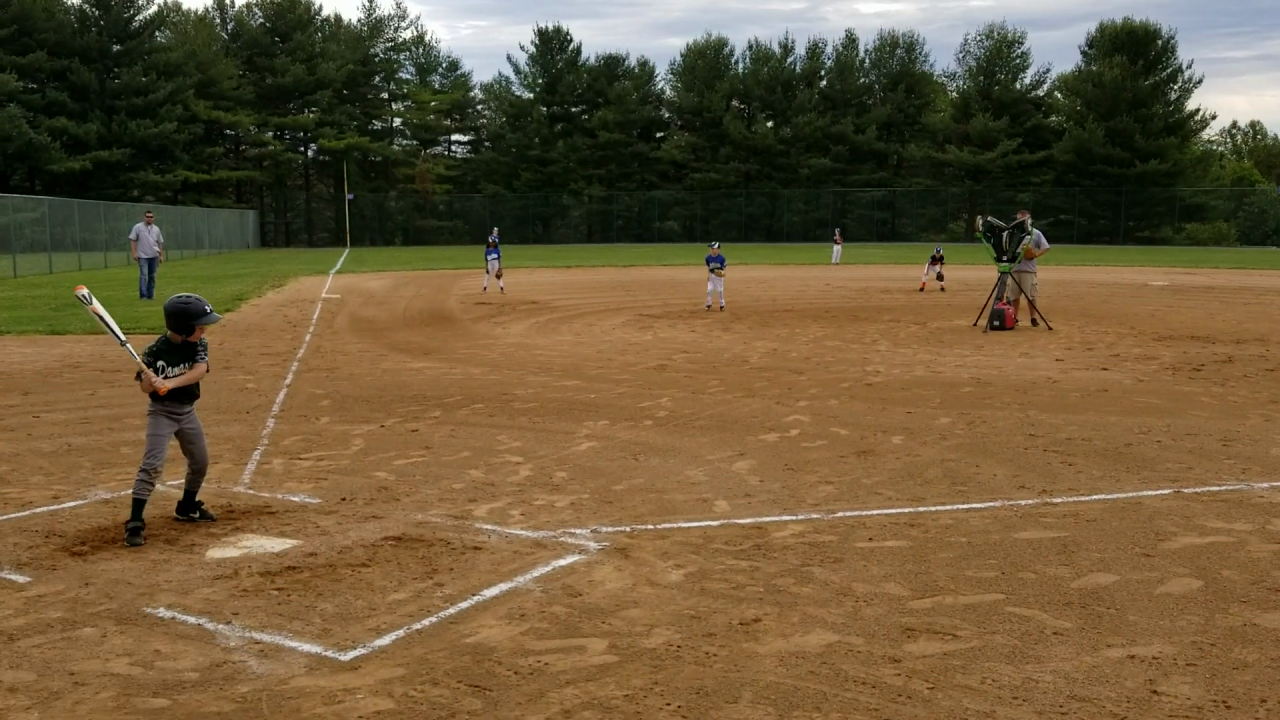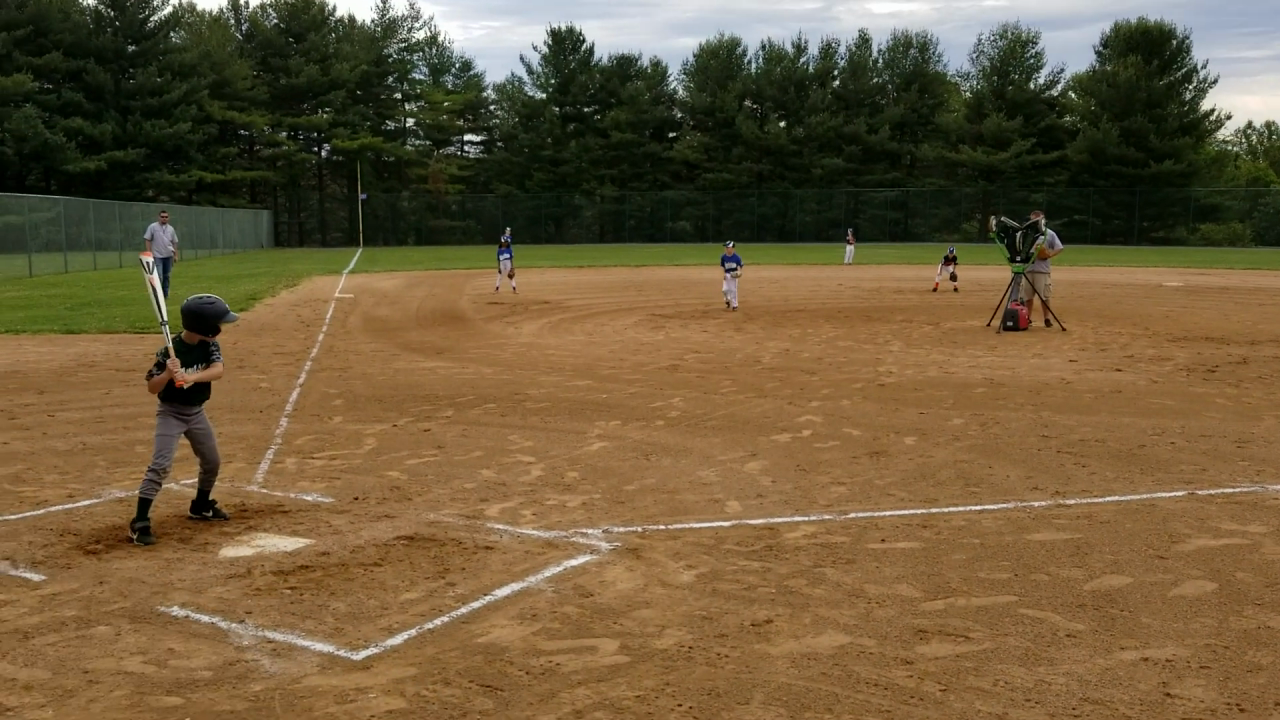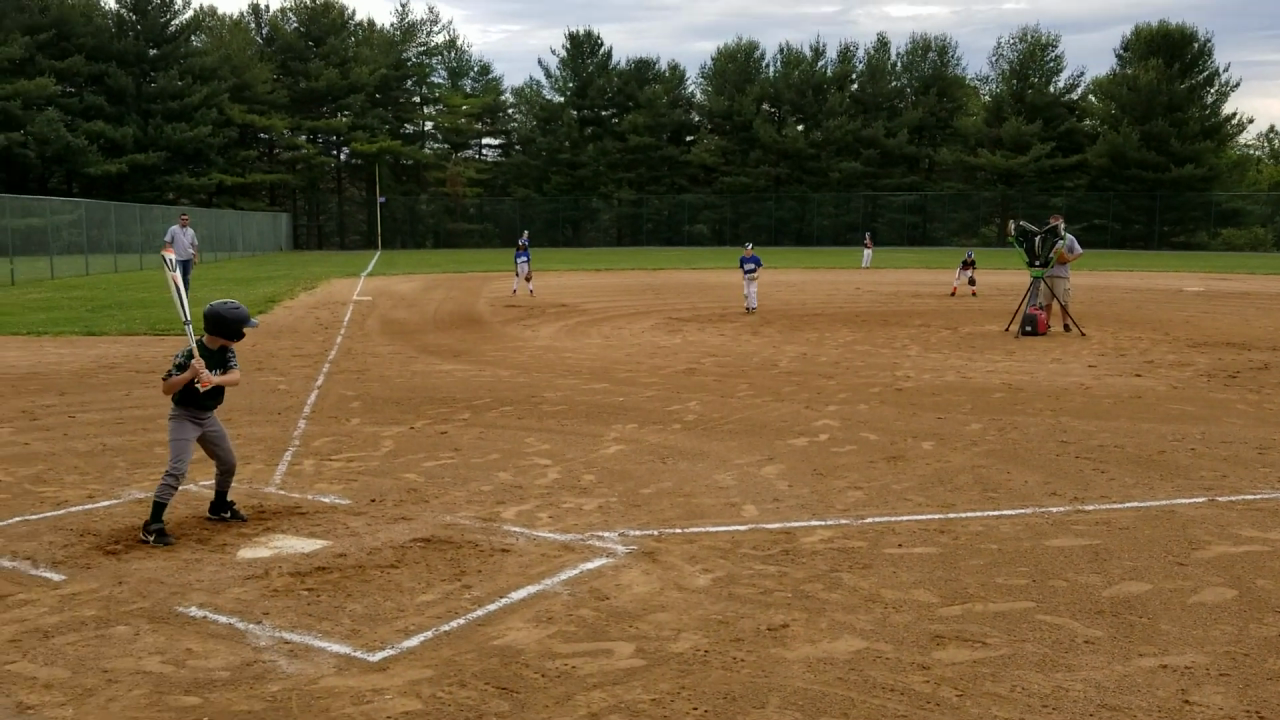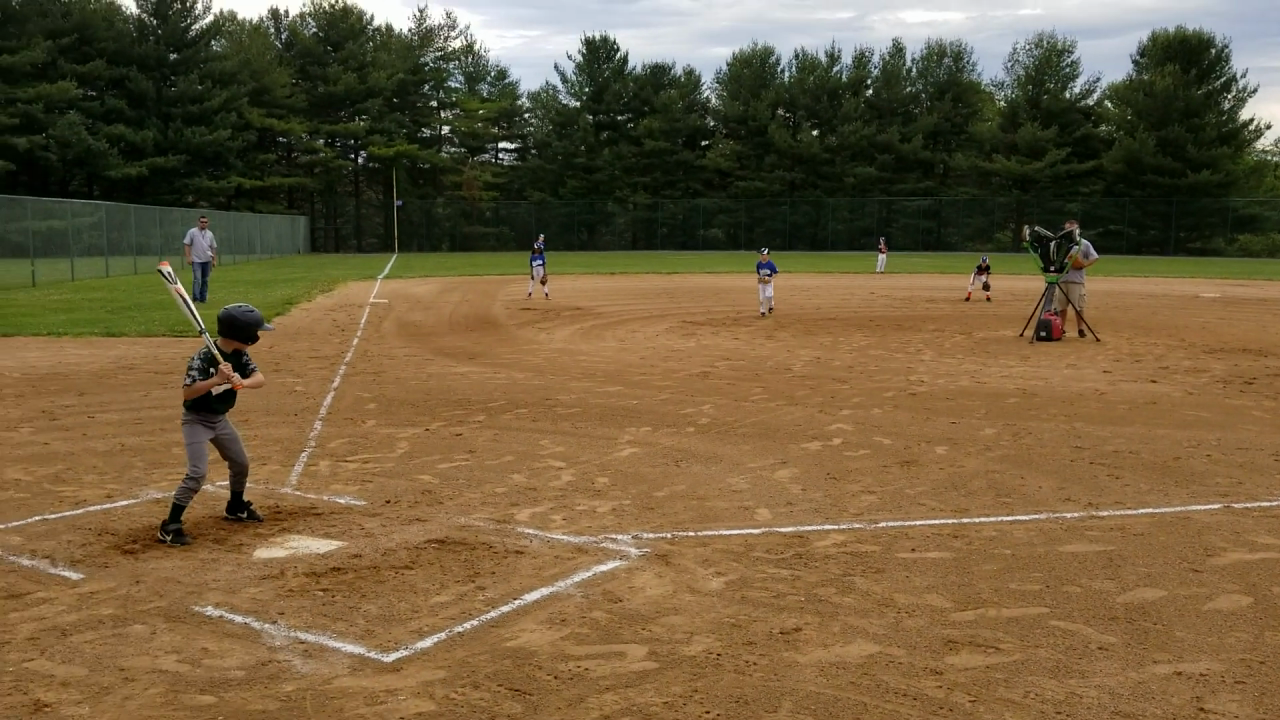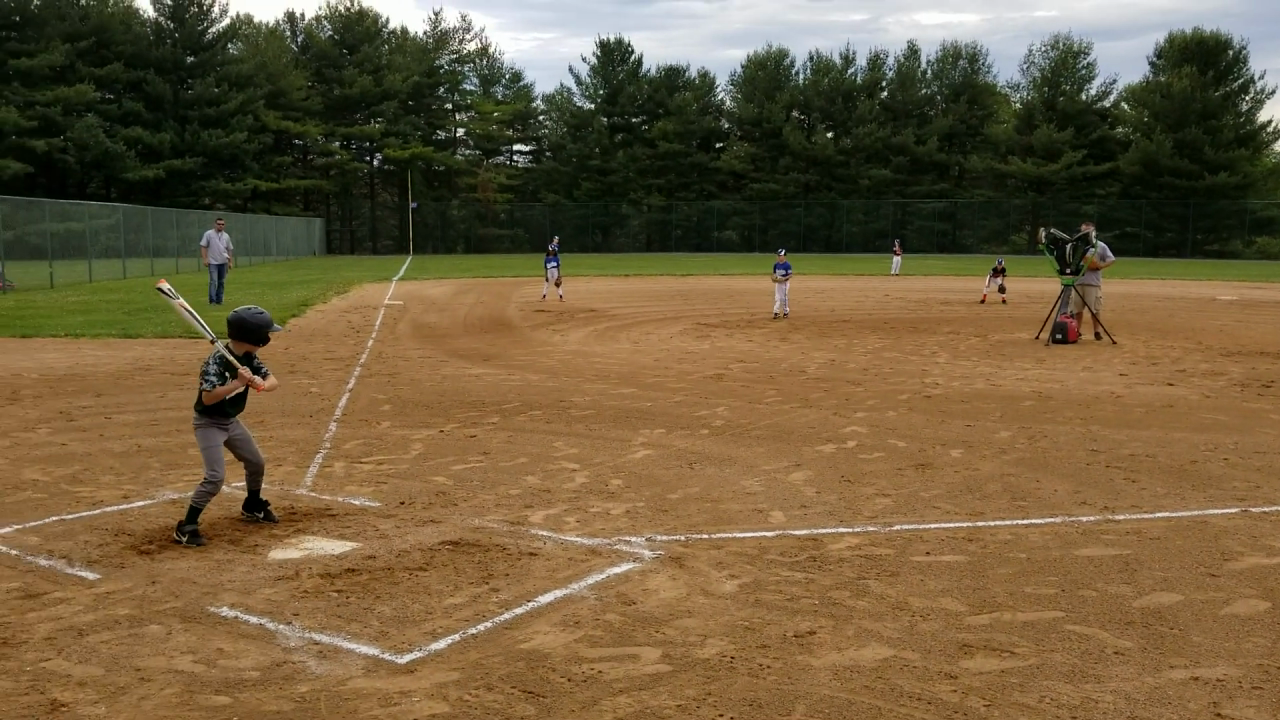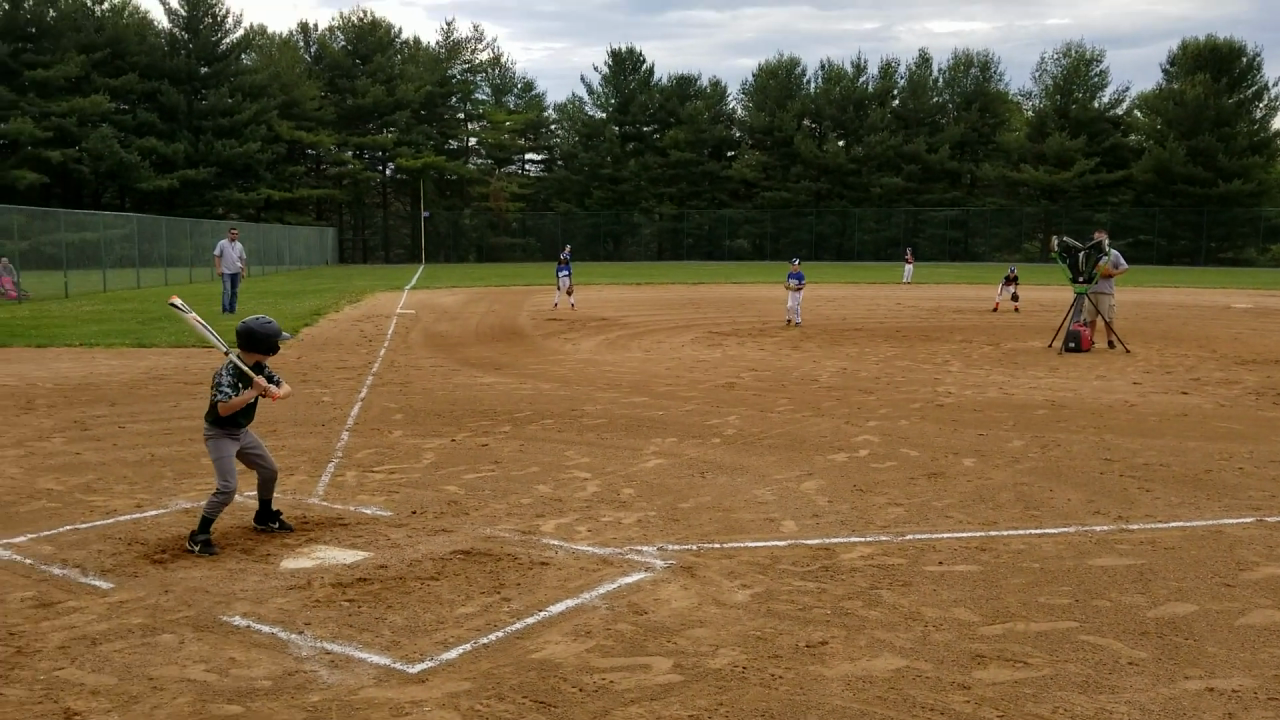
dt=0.1s
person 1, frame 1
left shoulder: (199, 343)
right shoulder: (155, 350)
left elbow: (200, 371)
right elbow: (146, 386)
left wrist: (170, 383)
right wrist: (149, 382)
left hip: (187, 411)
right hip: (161, 412)
left knee: (200, 461)
right knee: (152, 465)
left ankle: (187, 507)
right ankle: (134, 523)
person 1, frame 2
left shoulder: (210, 345)
right shoulder: (170, 351)
left elbow: (218, 370)
right elbow: (152, 388)
left wrist: (191, 376)
right wrist: (168, 374)
left hip: (196, 412)
right hip: (170, 413)
left knee: (212, 461)
right knee: (160, 465)
left ankle: (201, 506)
right ankle: (139, 522)
person 1, frame 3
left shoulder: (226, 351)
right shoulder: (189, 354)
left elbow: (235, 377)
right elbow: (166, 389)
left wrist: (213, 378)
right wrist: (189, 374)
left hip: (209, 416)
right hip: (184, 417)
left knee: (228, 462)
right knee: (176, 469)
left ankle: (219, 507)
right ankle: (153, 524)
person 1, frame 4
left shoulder: (239, 356)
right shoulder: (202, 358)
left elbow: (259, 378)
right elbow: (188, 394)
left wrist: (242, 382)
right wrist: (218, 379)
left hip: (219, 419)
right hip: (196, 420)
left knee: (241, 463)
right knee: (197, 473)
left ankle: (236, 506)
right ankle: (170, 525)
person 1, frame 5
left shoulder: (249, 358)
right shoulder: (216, 362)
left elbow: (274, 381)
right elbow: (207, 399)
left wrist: (262, 384)
right wrist: (238, 383)
left hip: (231, 421)
right hip: (208, 423)
left knee: (256, 462)
right knee: (215, 476)
left ankle: (253, 505)
right ankle: (186, 526)
person 1, frame 6
left shoulder: (259, 368)
right shoulder: (228, 373)
left elbow: (287, 388)
right elbow: (223, 409)
left wrist: (277, 392)
right wrist: (254, 392)
left hip: (241, 431)
right hip: (219, 434)
left knee: (269, 470)
right knee: (228, 487)
left ankle: (265, 517)
right ankle: (199, 536)
